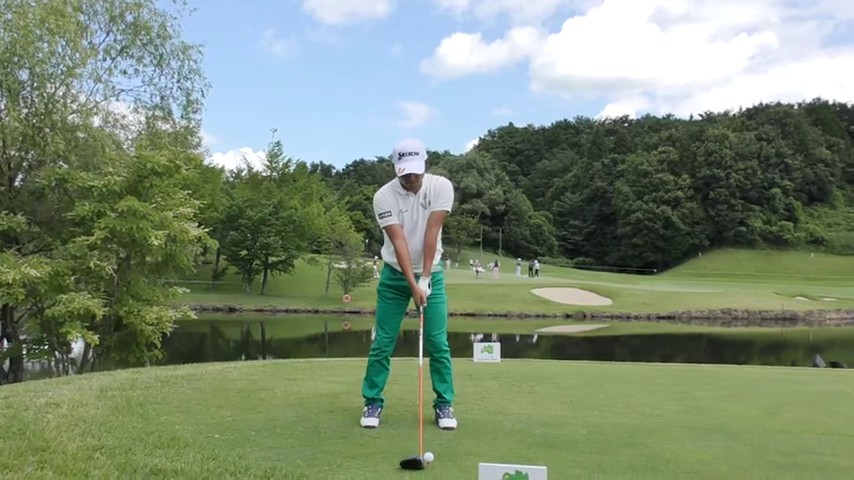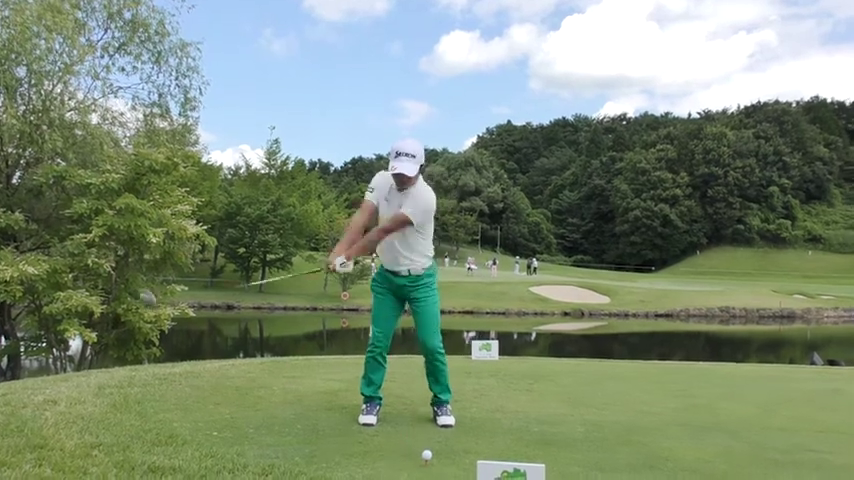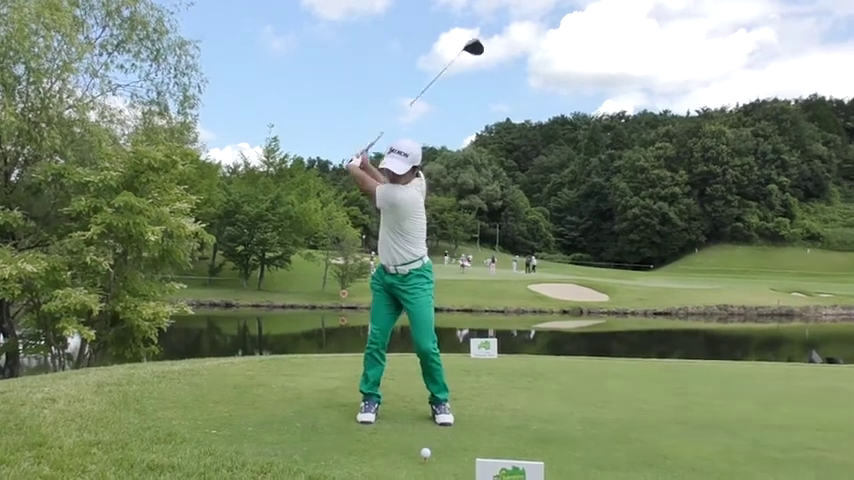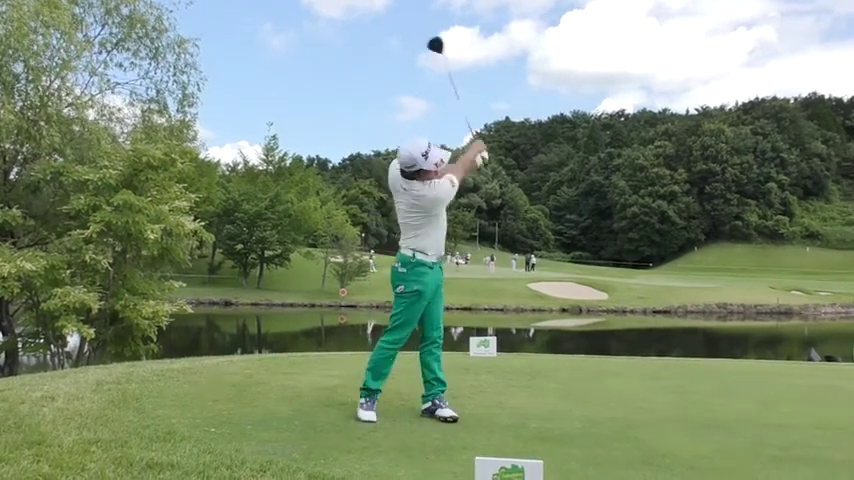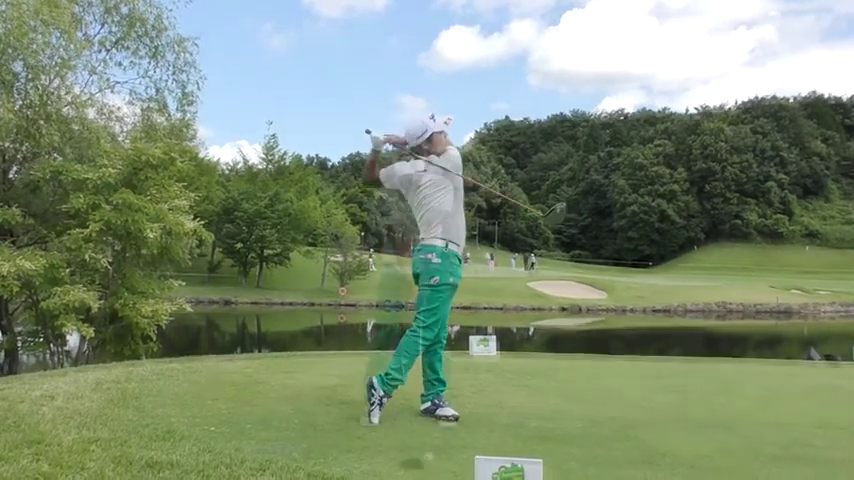
dt=0.7s
person 1, frame 1
left shoulder: (441, 187)
right shoulder: (384, 197)
left elbow: (431, 233)
right elbow: (398, 241)
left wrist: (425, 278)
right wrist: (412, 284)
left hip: (431, 274)
right hip: (394, 276)
left knee: (438, 343)
right knee: (383, 342)
left ankle: (444, 404)
right ankle: (372, 402)
person 1, frame 2
left shoulder: (424, 197)
right shoulder: (381, 180)
left elbow: (383, 231)
right elbow: (362, 216)
left wrist: (350, 255)
right wrist: (339, 249)
left hip: (421, 278)
right hip: (386, 276)
left knee: (431, 344)
right knee: (378, 342)
left ankle: (441, 403)
right ankle: (371, 401)
person 1, frame 3
left shoulder: (400, 196)
right shoulder: (417, 181)
left elbow: (369, 184)
right elbow: (382, 182)
left wrist: (354, 167)
right wrist: (366, 165)
left hip: (414, 277)
right hip: (386, 274)
left knee: (425, 344)
right knee: (376, 339)
left ankle: (440, 401)
right ankle: (370, 398)
person 1, frame 4
left shoulder: (399, 168)
right shoulder: (430, 193)
left elbow: (446, 170)
right elbow: (457, 173)
left wrist: (471, 155)
right wrist: (474, 150)
left hip: (431, 268)
right hip: (416, 271)
left knee: (433, 337)
right knee: (396, 335)
left ankle: (434, 398)
right ankle: (368, 395)
person 1, frame 5
left shoulder: (406, 169)
right shoulder: (449, 162)
left elbow: (370, 178)
left wrist: (376, 149)
left hip: (428, 256)
right hip: (441, 257)
left knee: (435, 333)
right knee: (424, 329)
left ankle: (433, 397)
right ankle: (384, 385)
